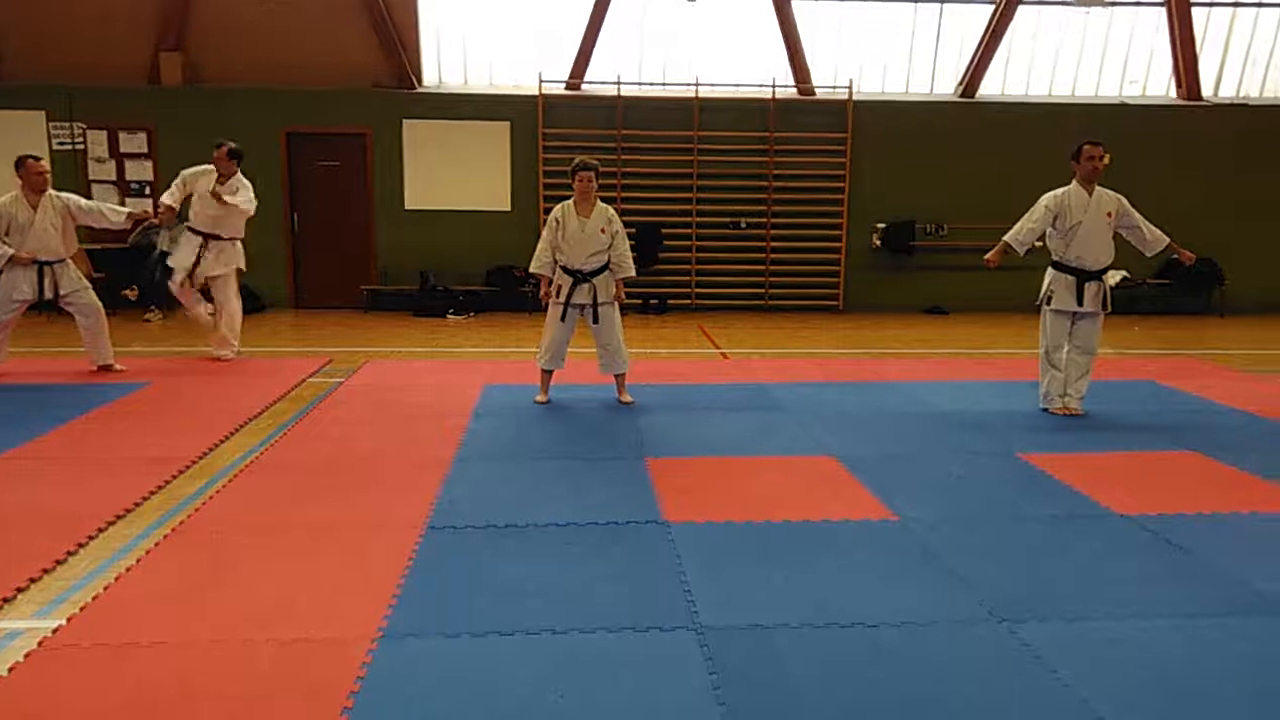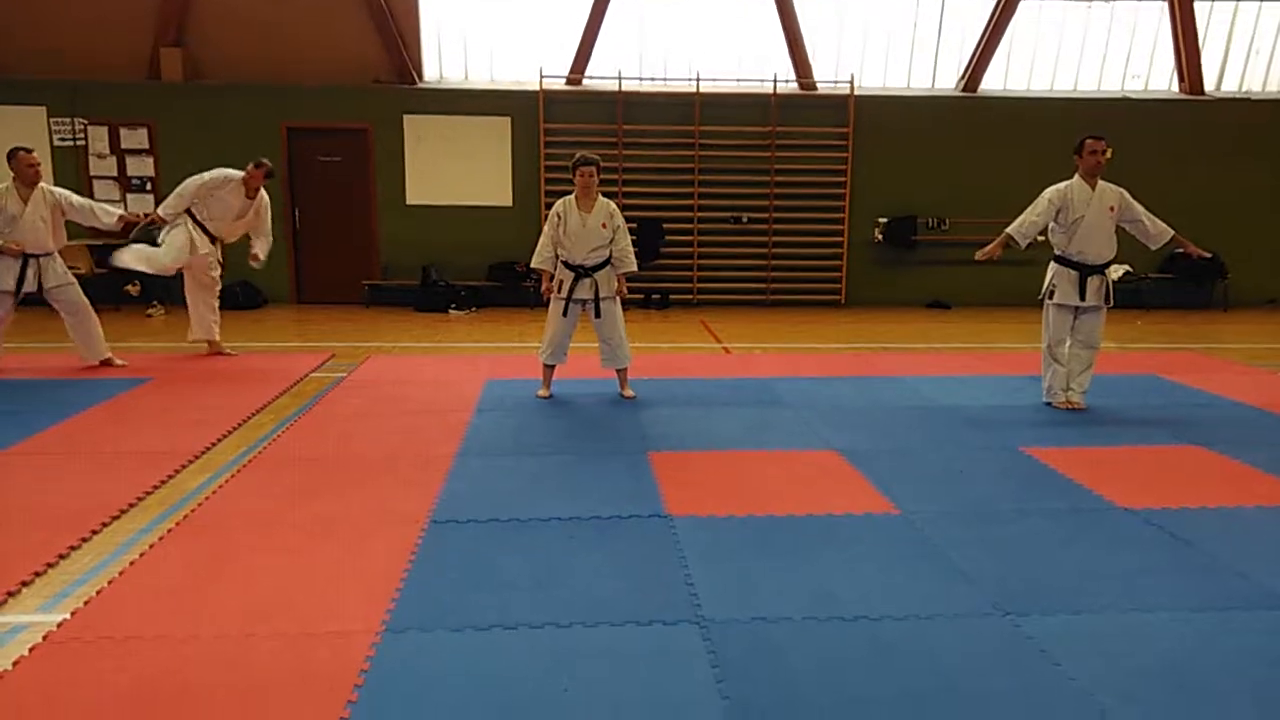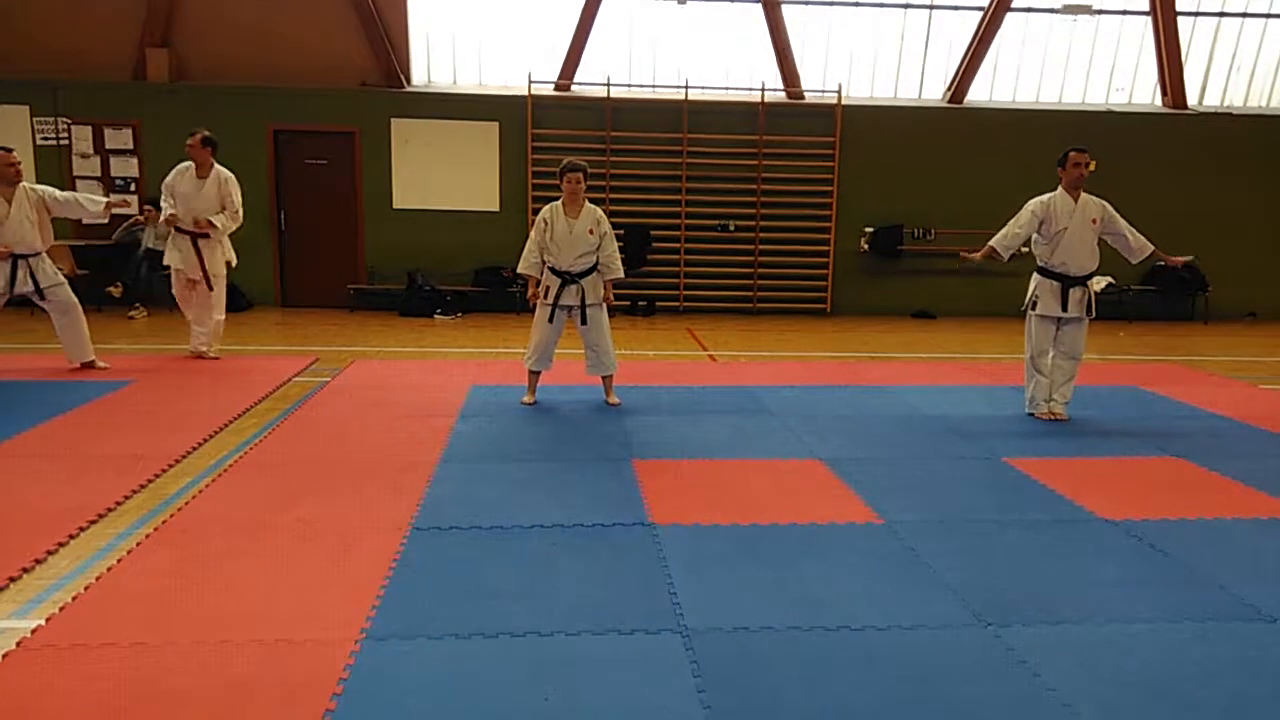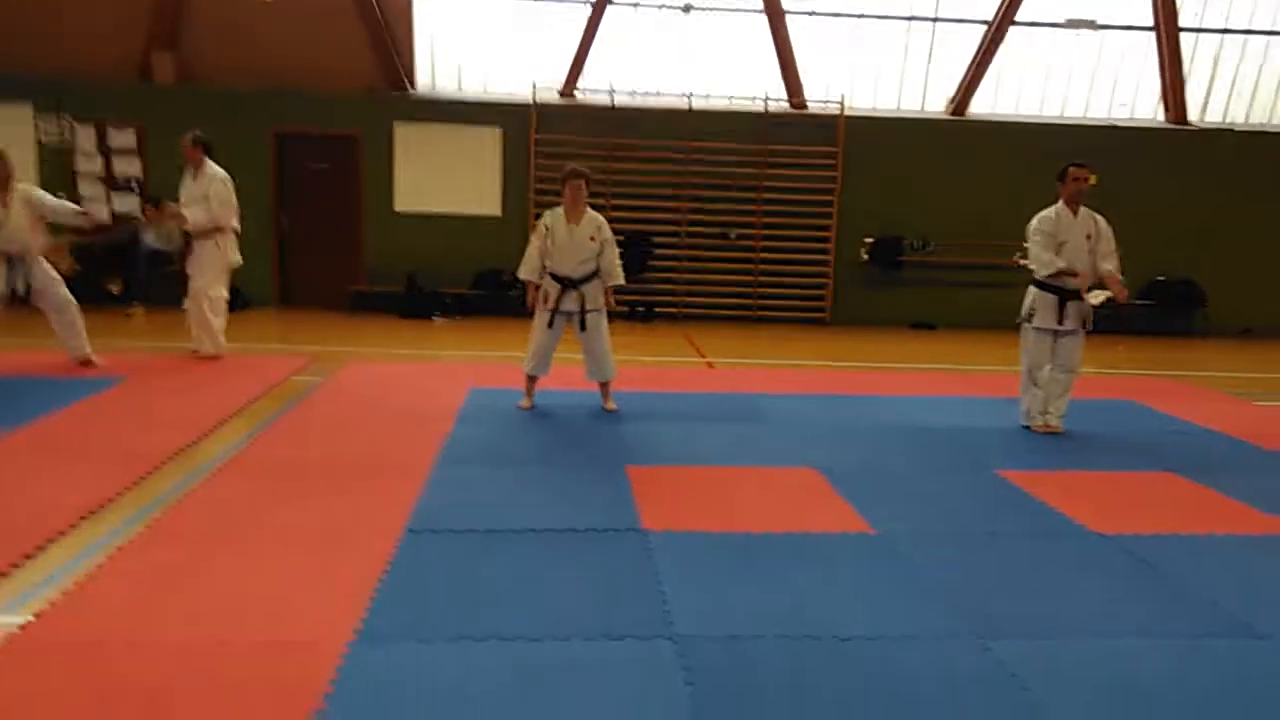
dt=0.5s
person 1, frame 1
left shoulder: (1114, 202)
right shoulder: (1057, 200)
left elbow: (1143, 230)
right elbow: (1029, 226)
left wrist: (1179, 252)
right wrist: (998, 252)
left hip: (1094, 286)
right hip: (1062, 282)
left knee: (1084, 347)
right knee: (1053, 345)
left ankle: (1072, 398)
right ankle: (1052, 399)
person 1, frame 2
left shoulder: (1116, 196)
right shoulder: (1060, 193)
left elbow: (1147, 223)
right elbow: (1030, 220)
left wrist: (1185, 244)
right wrist: (999, 243)
left hip: (1096, 279)
right hip: (1065, 276)
left knee: (1087, 341)
right knee: (1056, 339)
left ankle: (1075, 392)
right ankle: (1056, 393)
person 1, frame 3
left shoulder: (1099, 208)
right shoulder: (1043, 205)
left elbow: (1127, 237)
right elbow: (1015, 231)
left wrist: (1164, 258)
right wrist: (983, 253)
left hip: (1079, 291)
right hip: (1048, 287)
left knee: (1070, 352)
right knee: (1039, 350)
left ankle: (1057, 403)
right ankle: (1038, 404)
person 1, frame 4
left shoulder: (1096, 223)
right shoulder: (1045, 220)
left elbow: (1107, 258)
right elbow: (1043, 260)
left wrist: (1111, 280)
right wrist: (1077, 275)
left hip: (1077, 304)
right hip: (1045, 300)
left knee: (1066, 365)
right knee: (1036, 363)
left ankle: (1053, 416)
right ankle: (1034, 416)
person 2, frame 1
left shoulder: (608, 215)
right shoulder: (559, 214)
left elbow: (620, 252)
right elbow: (547, 250)
left wrist: (620, 286)
right wrist: (544, 284)
left hip: (600, 285)
right hip: (566, 284)
left knee: (612, 340)
right knee: (554, 339)
left ankle: (621, 390)
right ankle: (544, 390)
person 2, frame 2
left shoulder: (609, 210)
right shoulder: (561, 208)
left elbow: (621, 247)
right elbow: (548, 245)
left wrist: (622, 281)
right wrist: (546, 279)
left hip: (602, 280)
right hip: (567, 279)
left knee: (614, 334)
right knee: (555, 334)
left ankle: (624, 385)
right ankle: (546, 385)
person 2, frame 3
left shoulder: (596, 216)
right shoulder: (548, 214)
left elbow: (608, 253)
right elbow: (535, 250)
left wrist: (608, 288)
right wrist: (532, 285)
left hip: (588, 286)
right hip: (554, 284)
left knee: (599, 341)
right knee: (541, 339)
left ankle: (609, 392)
right ankle: (531, 391)
person 2, frame 4
left shoulder: (598, 223)
right shoulder: (549, 220)
left elbow: (609, 259)
right elbow: (535, 255)
left wrist: (609, 293)
right wrist: (532, 289)
left hip: (588, 292)
right hip: (554, 290)
left knee: (598, 346)
right knee: (540, 344)
left ankle: (607, 397)
right ankle: (528, 395)
person 3, frame 1
left shoulder: (63, 202)
left elbow: (94, 210)
left wrist: (129, 214)
left hip: (60, 271)
right hip: (23, 274)
left knee: (92, 310)
left ankle: (104, 360)
person 3, frame 2
left shoulder: (54, 195)
left elbow: (85, 208)
left wrist: (121, 216)
left hip: (48, 265)
left knee: (78, 307)
left ankle: (102, 355)
person 3, frame 3
left shoulder: (37, 194)
left elbow: (70, 201)
left wrist: (107, 203)
left hip: (36, 266)
left knee: (67, 306)
left ankle: (86, 358)
person 3, frame 4
left shoulder: (28, 194)
left elbow: (54, 206)
left wrist: (80, 213)
left hip: (31, 264)
left knee: (63, 304)
left ankle: (82, 353)
person 4, frame 1
left shoulder: (243, 186)
right shoulder: (204, 173)
left elbow: (246, 209)
right elbow: (182, 182)
left wrist: (224, 201)
right wrist: (169, 203)
left hip: (224, 247)
right hip: (195, 241)
left knee: (226, 301)
right knee: (180, 285)
left ankle: (227, 348)
right ankle: (205, 316)
person 4, frame 2
left shoulder: (263, 202)
right shoulder: (226, 178)
left elbow: (262, 234)
right elbow: (193, 185)
left wrist: (257, 254)
right wrist: (165, 211)
left hip: (210, 242)
right hip: (190, 227)
left knee: (208, 292)
right knee: (165, 263)
left ankle: (213, 342)
right ankle: (128, 257)
person 4, frame 3
left shoulder: (225, 178)
right shoulder: (180, 171)
left elbow: (235, 215)
right elbow: (167, 194)
left wrist: (210, 223)
right wrist: (168, 213)
left hip: (211, 245)
right hip: (182, 242)
left knee: (212, 299)
right knee: (184, 296)
left ankle: (206, 345)
right ankle: (200, 343)
person 4, frame 4
left shoulder: (216, 177)
right shoulder: (190, 175)
left elbow: (215, 213)
right elbow: (188, 207)
left wrist: (183, 215)
right wrist: (175, 212)
left hip: (216, 243)
right hip: (199, 243)
left knee: (207, 294)
right knee: (198, 295)
left ankle: (213, 346)
right ankle: (205, 344)
